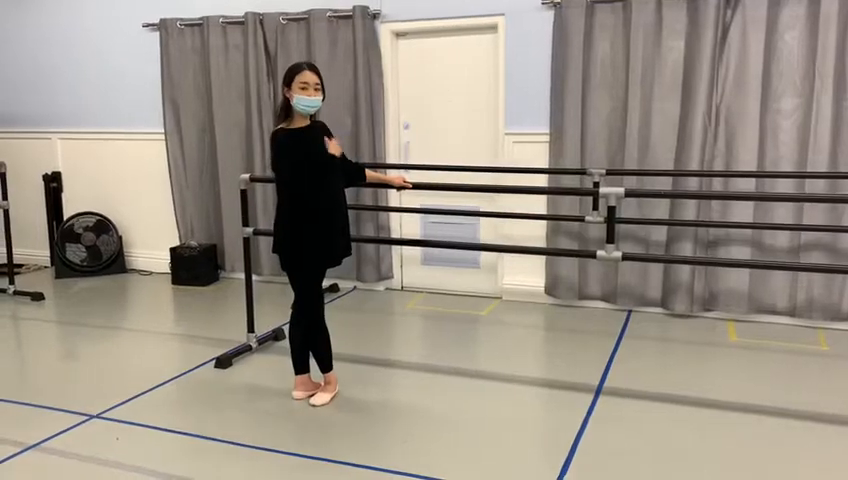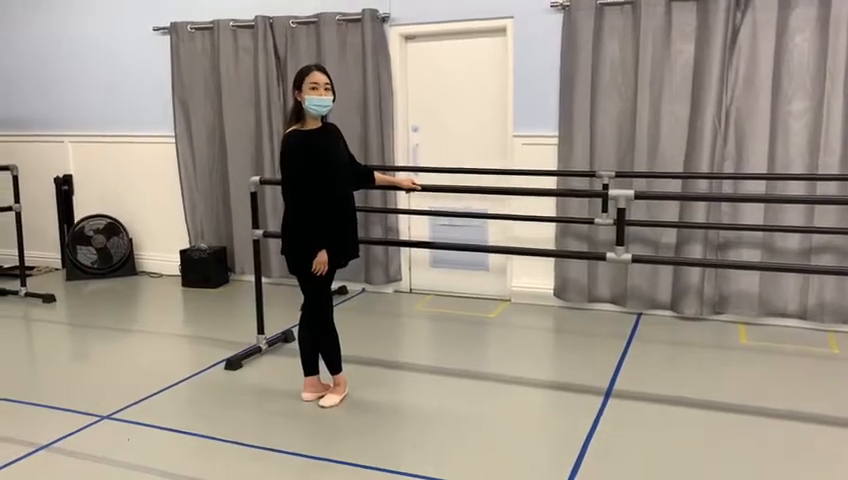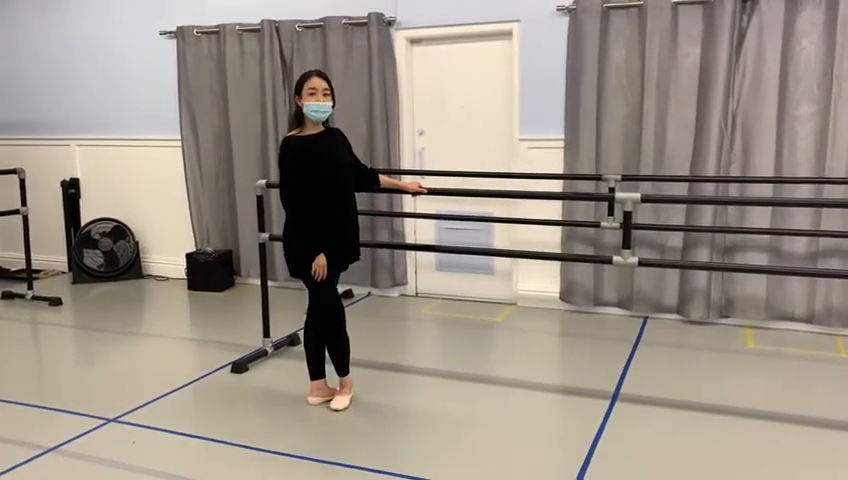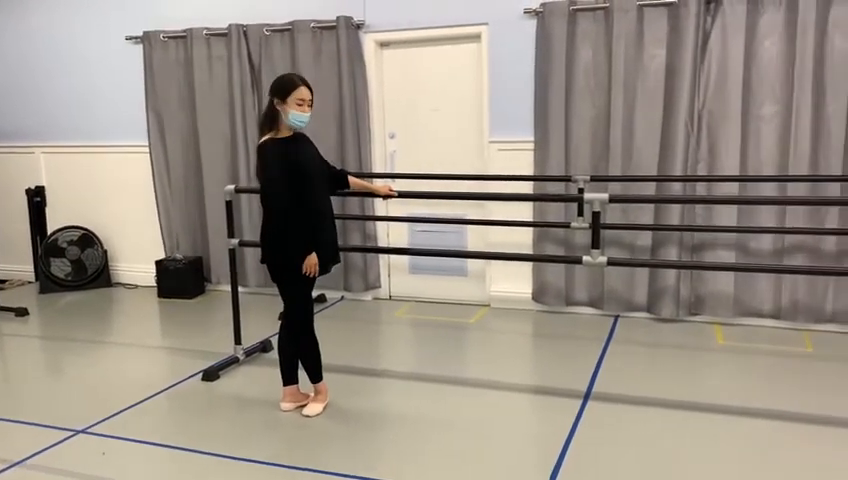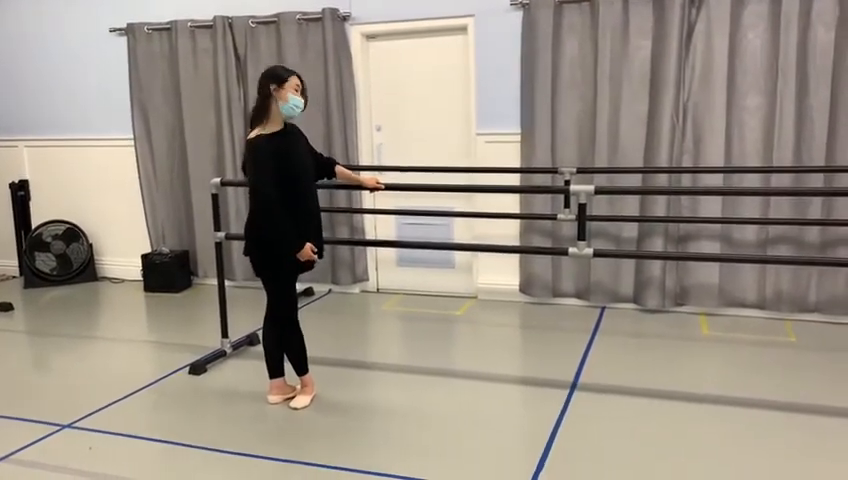
dt=1s
person 1, frame 1
left shoulder: (319, 130)
right shoulder: (283, 138)
left elbow: (347, 170)
right elbow: (307, 186)
left wrist: (388, 179)
right wrist: (330, 156)
left hip: (320, 230)
right hip: (299, 234)
left knee: (305, 304)
right knee: (310, 304)
left ankle: (302, 380)
right ankle: (328, 378)
person 1, frame 2
left shoulder: (331, 132)
right shoulder: (294, 141)
left elbow: (355, 173)
right elbow: (297, 199)
left wrist: (396, 182)
right wrist: (316, 246)
left hip: (330, 235)
right hip: (307, 240)
left knee: (314, 307)
right knee: (319, 307)
left ankle: (312, 382)
right ankle: (337, 379)
person 1, frame 3
left shoulder: (335, 138)
right shoulder: (292, 146)
left elbow: (361, 175)
right elbow: (294, 203)
left wrist: (402, 185)
right wrist: (314, 250)
left hip: (334, 238)
right hip: (308, 244)
left knee: (320, 309)
right knee: (332, 310)
left ankle: (318, 386)
right ankle: (344, 381)
person 1, frame 4
left shoulder: (301, 142)
right shoulder: (269, 149)
left elbow: (331, 176)
right elbow: (279, 207)
left wrist: (373, 188)
right wrist: (305, 251)
left hip: (308, 244)
right hip: (288, 249)
left knee: (295, 316)
right knee: (300, 316)
left ankle: (291, 392)
right ankle: (319, 388)
person 1, frame 5
left shoulder: (292, 134)
right shoulder: (259, 145)
left elbow: (321, 164)
right elbow: (266, 202)
left wrist: (361, 180)
right wrist: (297, 243)
left hip: (291, 239)
right hip: (272, 242)
left knee: (279, 309)
right knee: (284, 310)
left ankle: (277, 385)
right ankle: (305, 381)
